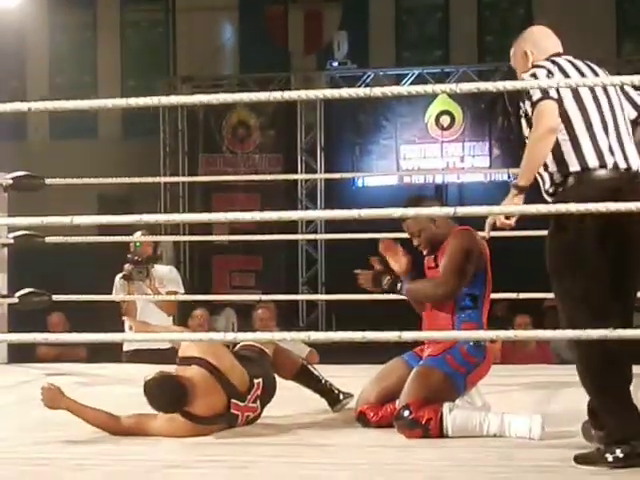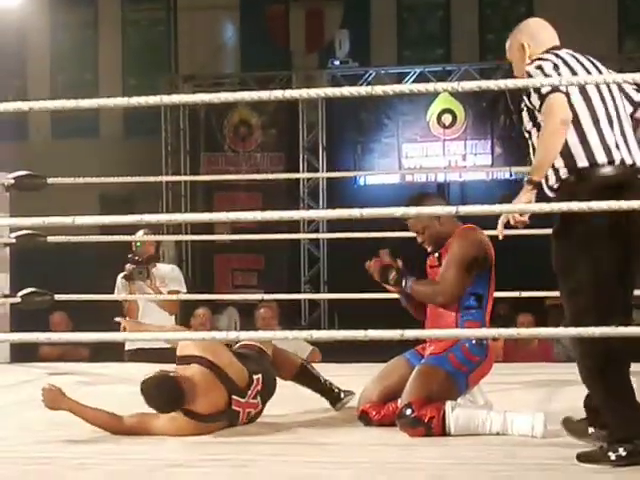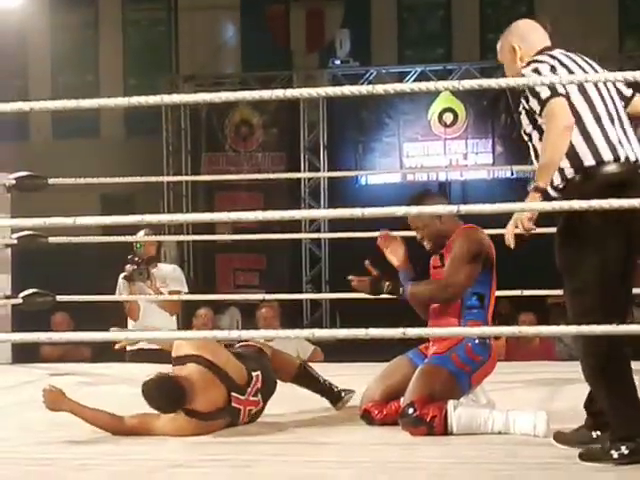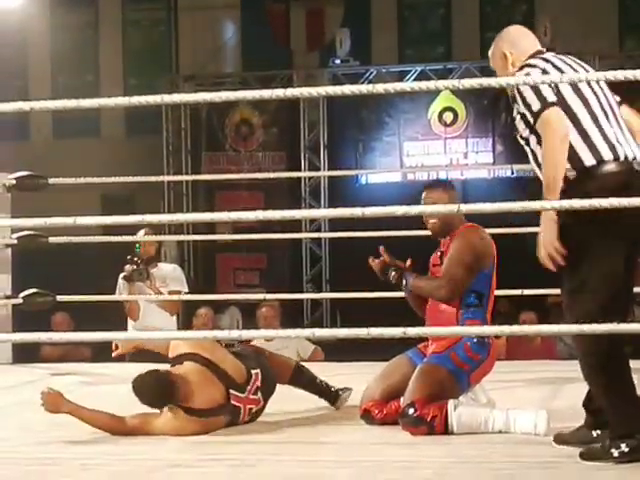
dt=0.2s
person 1, frame 1
left shoulder: (539, 76)
right shoulder: (601, 75)
left elbow: (548, 127)
left wrist: (517, 192)
left hip: (583, 196)
left knee: (585, 320)
person 1, frame 2
left shoulder: (541, 69)
right shoulder: (594, 67)
left elbow: (558, 119)
left wrist: (529, 188)
left hip: (588, 193)
left knee: (590, 317)
person 1, frame 3
left shoulder: (536, 71)
right shoulder: (585, 64)
left elbow: (560, 123)
left wrist: (534, 196)
left hip: (594, 193)
left knee: (592, 315)
right ankle: (602, 421)
person 1, frame 4
left shoulder: (528, 77)
right shoulder: (574, 67)
left elbow: (556, 135)
left wrist: (549, 213)
left hip: (594, 191)
left knee: (588, 314)
right ankle: (603, 421)
person 2, frame 1
left shoulder: (181, 425)
right shoulder: (200, 347)
left elbow: (120, 425)
right elbow: (186, 332)
left wrist: (65, 402)
right wrist: (149, 327)
left hip: (240, 418)
right hip: (258, 373)
right knee: (270, 346)
right ankle: (333, 396)
person 2, frame 2
left shoulder: (184, 423)
right shoulder: (197, 346)
left elbow: (121, 424)
right elbow: (181, 331)
left wrist: (65, 403)
right wrist: (142, 326)
left hip: (243, 414)
right hip: (257, 368)
right knee: (269, 348)
right ankle: (334, 394)
person 2, frame 3
left shoulder: (186, 424)
right shoulder: (192, 346)
left elbow: (124, 425)
left wrist: (66, 404)
left hip: (245, 413)
right hip: (255, 364)
right knee: (267, 350)
right ankle: (334, 395)
person 2, frame 4
left shoulder: (185, 422)
right shoulder: (189, 346)
left elbow: (123, 425)
left wrist: (66, 406)
right wrist: (135, 342)
left hip: (246, 412)
right hip: (256, 365)
right knee: (268, 356)
right ankle: (332, 394)
person 3, frame 1
left shoulder: (462, 240)
right shoulder: (437, 252)
left elbow: (442, 290)
left wrist: (391, 283)
right wrist: (404, 274)
left hip: (463, 349)
right hip: (432, 347)
left knee: (409, 420)
right knee: (366, 409)
left ankle: (510, 422)
right ankle: (455, 403)
person 3, frame 2
left shoulder: (467, 239)
right shoulder: (438, 253)
left elbow: (444, 294)
right elbow: (424, 311)
left wrist: (397, 280)
right wrist: (396, 281)
left hip: (465, 347)
right hip: (434, 346)
left knee: (412, 418)
right knee: (369, 407)
left ankle: (516, 421)
right ankle: (457, 400)
person 3, frame 3
left shoulder: (469, 238)
right shoulder: (440, 252)
left elbow: (446, 291)
left wrist: (388, 286)
right wrist: (402, 267)
left hip: (467, 348)
right hip: (436, 346)
left knee: (413, 417)
right knee: (370, 408)
left ankle: (518, 419)
right ankle: (459, 398)
person 3, frame 4
left shoulder: (471, 237)
right shoulder: (441, 250)
left elbow: (447, 289)
right elbow: (425, 307)
left wrist: (398, 276)
right wrist: (403, 276)
left hip: (467, 346)
right hip: (435, 345)
left knee: (415, 417)
right knee: (371, 407)
left ankle: (518, 419)
right ankle: (460, 399)
person 4, frame 1
left shoulder: (169, 272)
right shoulder: (122, 278)
left elbow: (172, 310)
right elbow: (130, 315)
left wrist: (152, 287)
right wrist: (130, 286)
left hip: (164, 347)
right hip: (134, 348)
person 4, frame 2
left shoulder: (171, 271)
right shoulder: (124, 278)
left elbow: (173, 309)
right elbow: (132, 315)
left wrist: (153, 287)
right wrist: (131, 285)
left hip: (166, 346)
right hip: (136, 348)
person 4, frame 3
left shoulder: (172, 271)
right shoulder: (125, 278)
left elbow: (174, 309)
right elbow: (133, 315)
left wrist: (154, 288)
right wrist: (132, 285)
right hip: (137, 348)
person 4, frame 4
left shoulder: (173, 271)
right shoulder: (125, 277)
left elbow: (174, 309)
right elbow: (134, 315)
left wrist: (153, 287)
right wrist: (132, 285)
